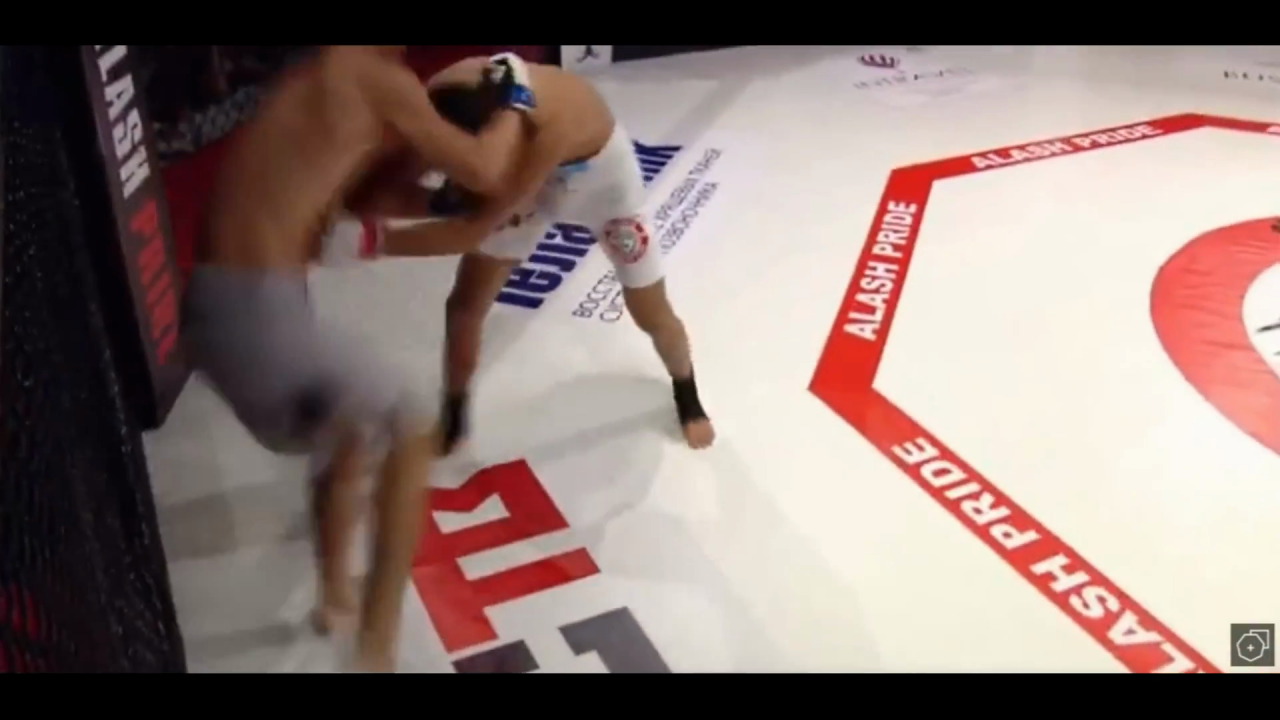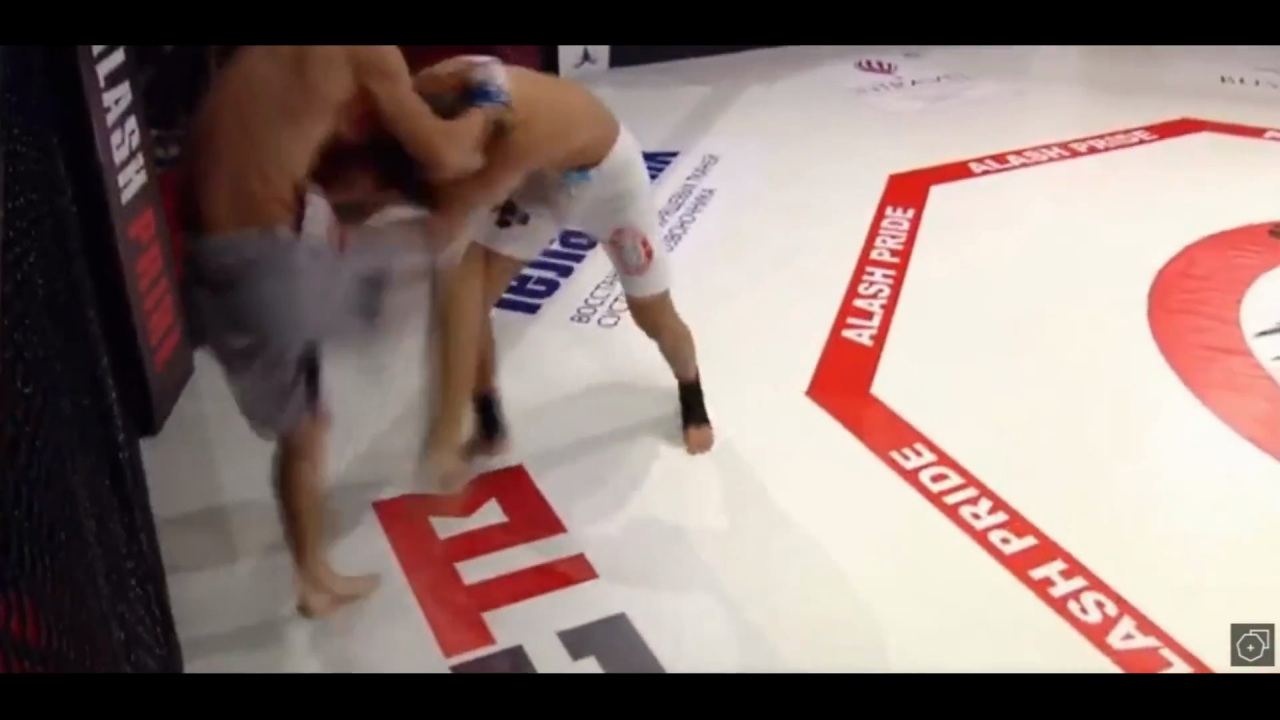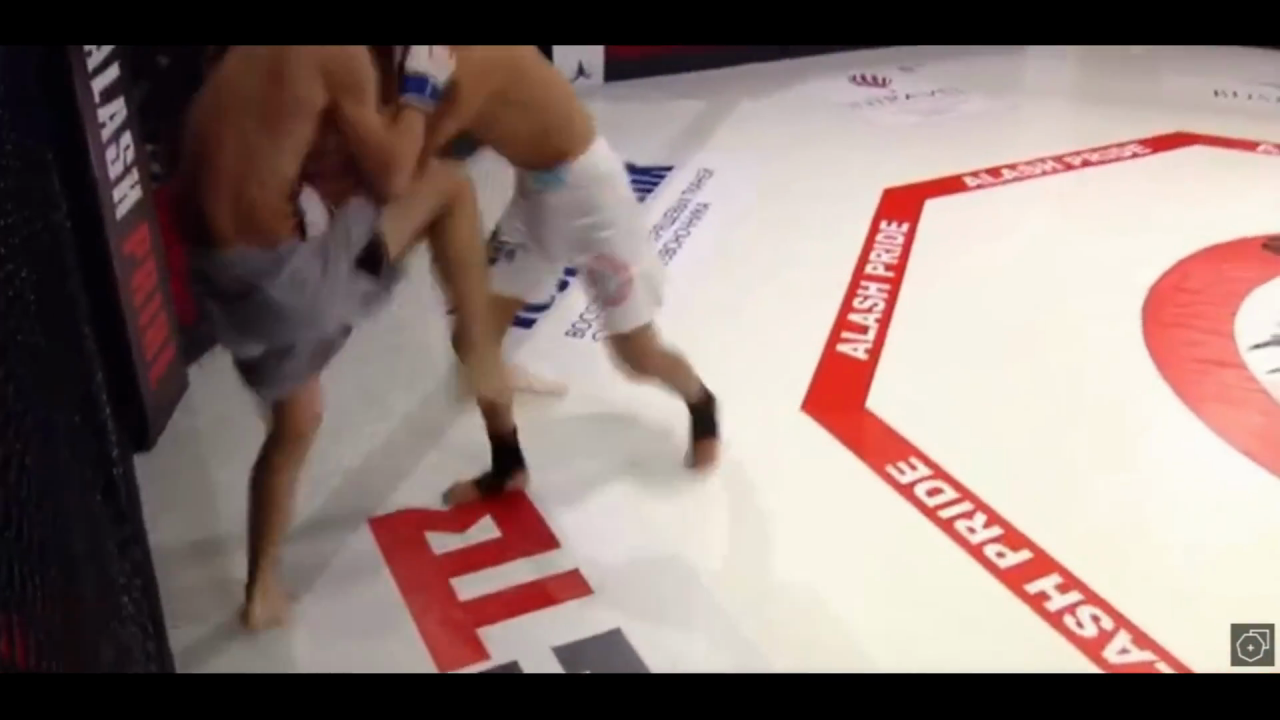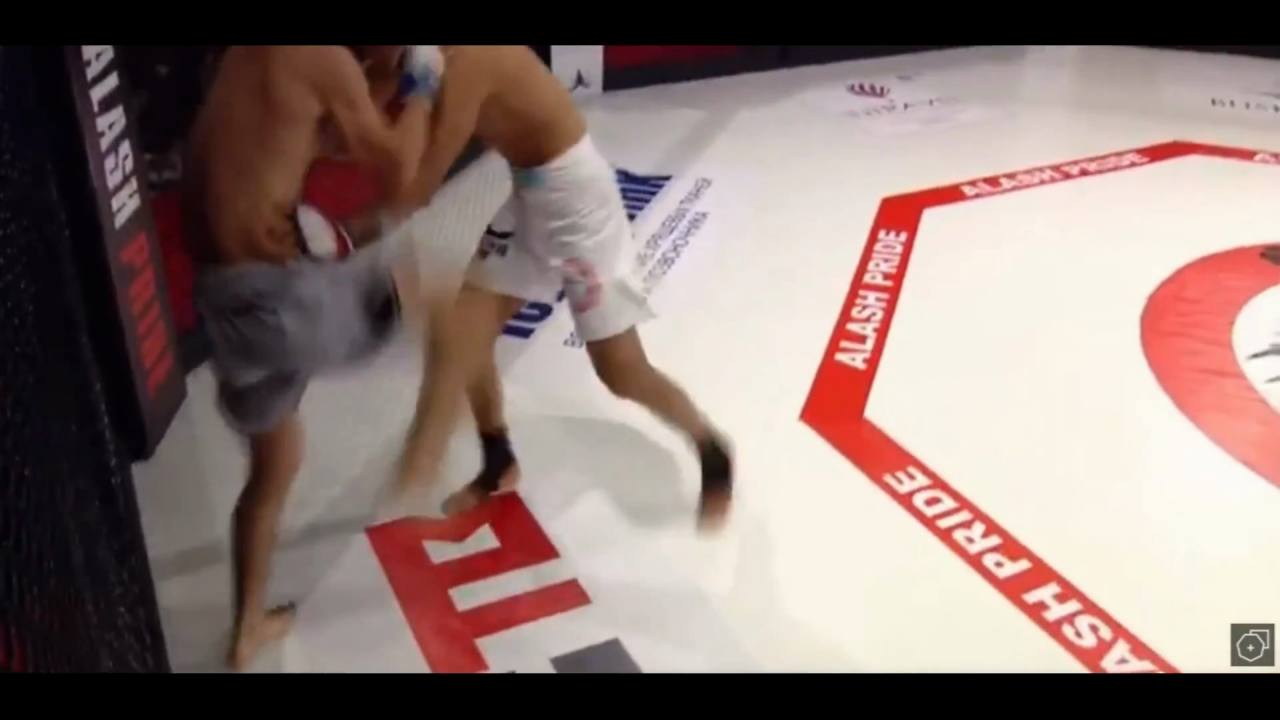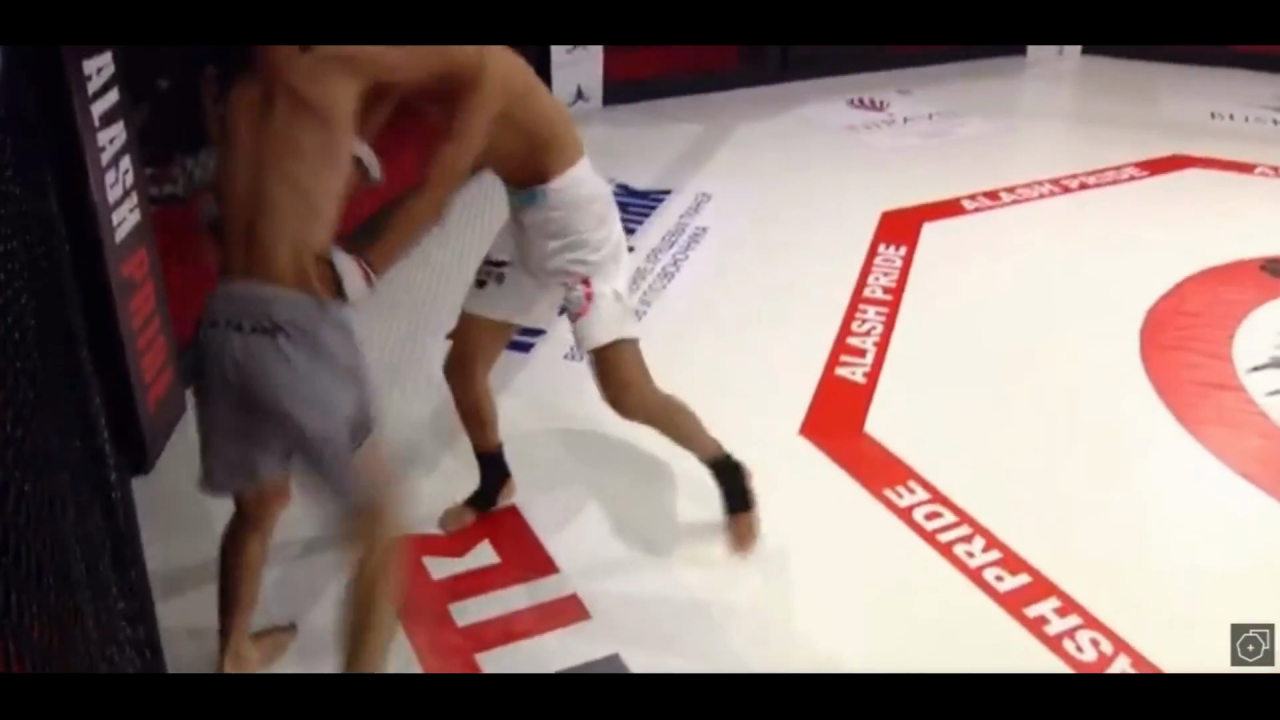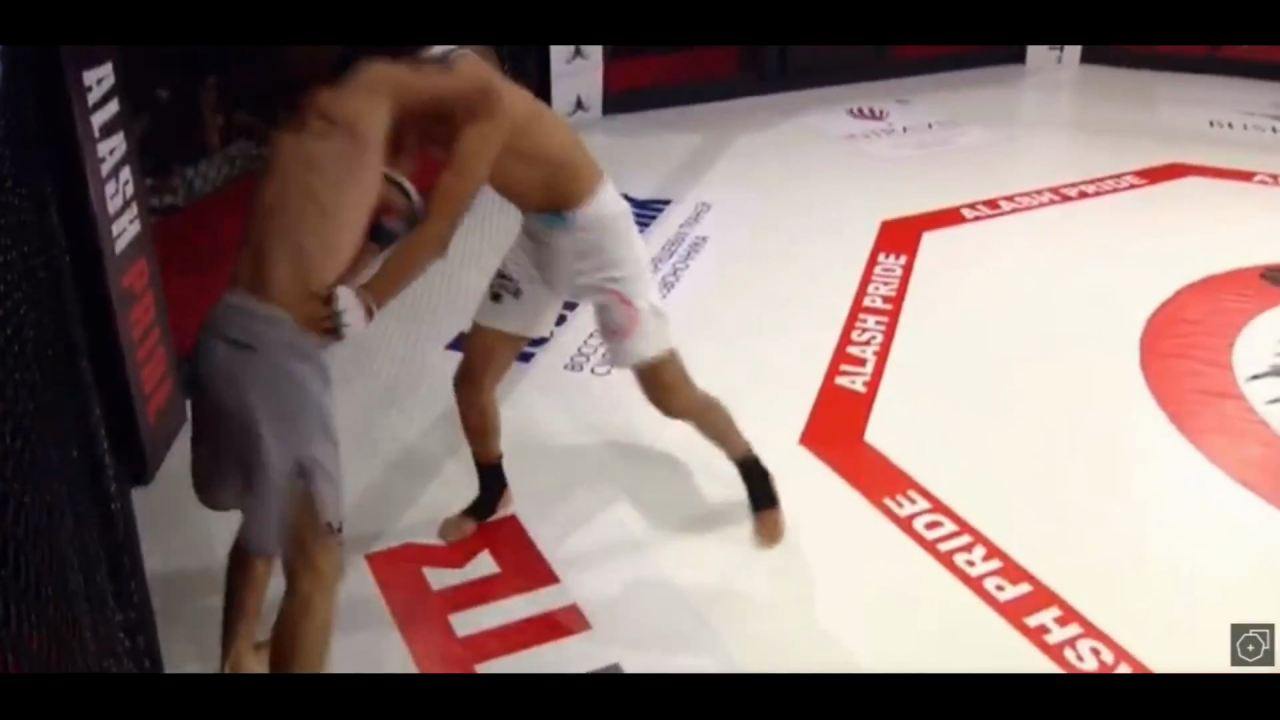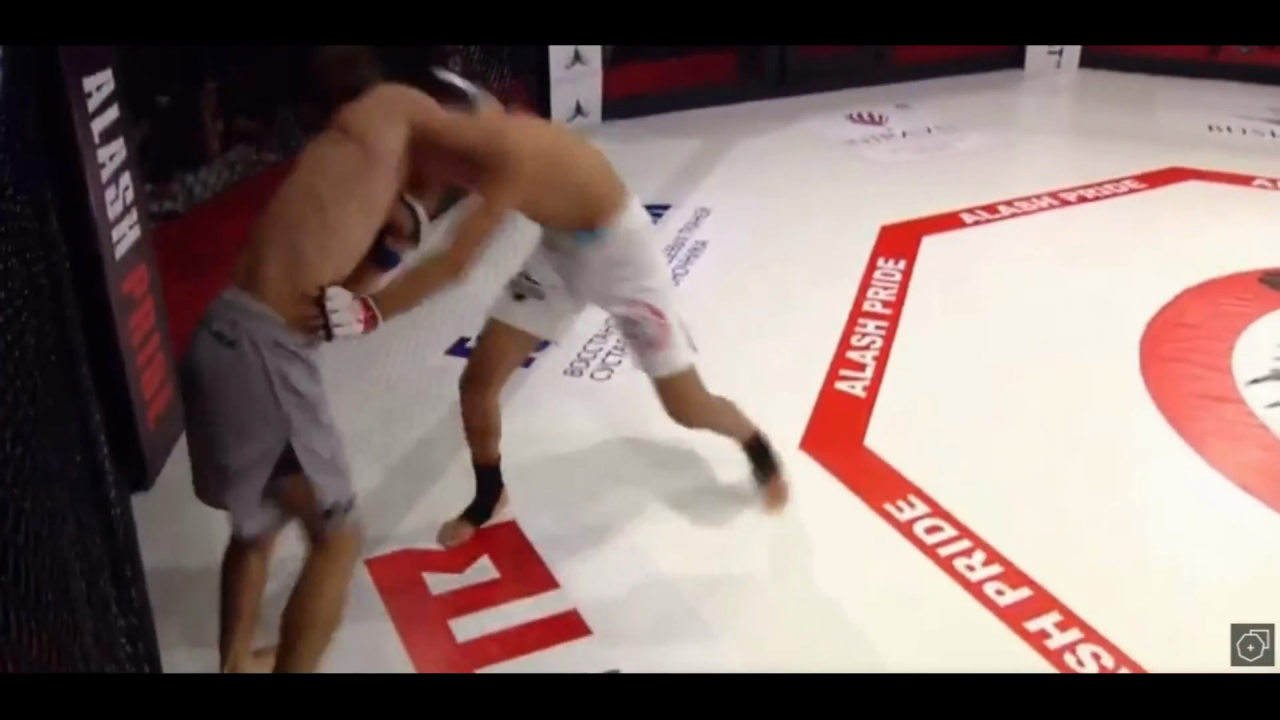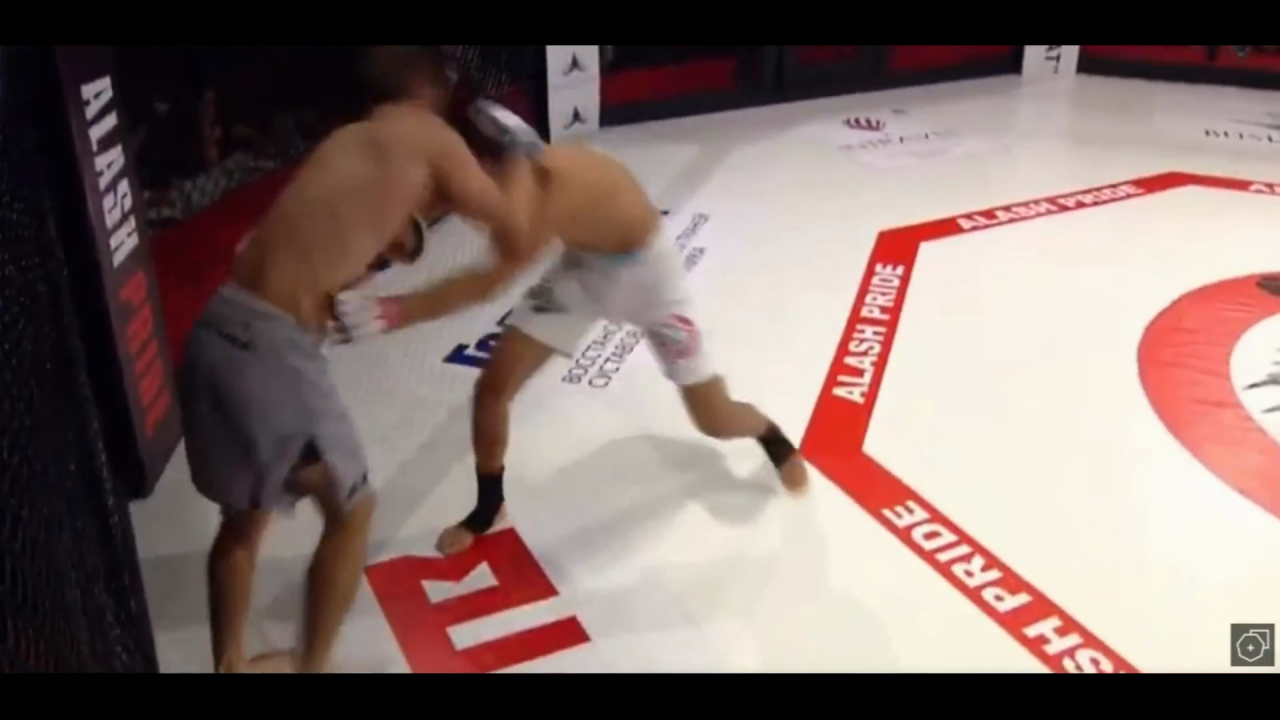
dt=0.1s
person 1, frame 1
left shoulder: (303, 80)
right shoulder: (378, 79)
right elbow: (484, 172)
right wrist: (513, 105)
left hip: (212, 305)
right hip: (258, 314)
left knee: (351, 438)
right knee: (413, 439)
left ankle: (336, 595)
right ankle: (376, 650)
person 1, frame 2
left shoulder: (264, 53)
right shoulder: (365, 52)
right elbow: (448, 160)
right wrist: (484, 106)
left hip: (210, 279)
right hip: (269, 270)
left knee: (302, 433)
left ankle: (315, 578)
person 1, frame 3
left shoulder: (246, 59)
right shoulder: (336, 56)
right elbow: (393, 179)
right wrist: (419, 94)
left hip: (221, 285)
right hip: (283, 278)
left knee: (296, 426)
right knee: (450, 187)
left ankle: (262, 592)
right ankle: (483, 360)
person 1, frame 4
left shoulder: (238, 63)
right shoulder: (318, 58)
right elbow: (399, 173)
right wrist: (419, 88)
left hip: (221, 305)
right hip: (290, 301)
left knee: (276, 464)
left ankle: (247, 627)
person 1, frame 5
left shoulder: (245, 99)
right shoulder: (325, 64)
right elbow: (446, 64)
left hip: (225, 328)
right hip: (297, 331)
left knee: (260, 503)
right knee: (377, 523)
left ankle: (236, 652)
right ankle: (363, 670)
person 1, frame 6
left shoulder: (293, 137)
right shoulder: (367, 90)
right elbow: (474, 88)
left wrist: (367, 203)
left hip: (224, 341)
right hip: (279, 354)
left knee: (266, 522)
right knee: (317, 559)
left ankle: (238, 660)
person 1, frame 7
left shoulder: (330, 148)
right shoulder: (388, 109)
left wrist: (379, 225)
left hip: (217, 336)
right hip: (265, 351)
left knee: (258, 521)
right knee: (338, 543)
left ankle: (237, 663)
person 1, frame 8
left shoulder: (346, 140)
right shoulder: (426, 136)
right elbow: (512, 230)
left hip: (216, 327)
right hip: (272, 347)
left knee: (247, 514)
right knee: (352, 515)
left ankle: (232, 666)
right ankle: (308, 669)
person 2, frame 1
left shoulder: (546, 130)
right shoulder: (441, 96)
left elbow: (475, 228)
left wrist: (374, 240)
left hip: (600, 167)
right hip: (518, 171)
left knee: (652, 314)
right knee: (465, 305)
left ankle: (687, 396)
right ankle: (451, 423)
person 2, frame 2
left shoulder: (524, 132)
right shoulder: (439, 85)
left elbow: (444, 222)
left hip: (608, 178)
right hip: (544, 178)
left knee: (656, 319)
right knee: (465, 299)
left ankle: (692, 399)
right ankle: (488, 430)
person 2, frame 3
left shoulder: (468, 75)
left hip: (589, 191)
right hip: (535, 189)
left knee: (639, 356)
left ankle: (701, 405)
right ankle: (507, 466)
person 2, frame 4
left shoulder: (464, 62)
left elbow: (423, 181)
left hip: (574, 192)
right hip: (532, 190)
left knee: (623, 374)
right knee: (461, 339)
left ankle: (713, 455)
right ankle: (499, 464)
person 2, frame 5
left shoulder: (478, 69)
left elbow: (434, 197)
left hip: (573, 214)
right hip: (529, 212)
left knee: (627, 394)
right knee: (462, 367)
left ankle: (730, 476)
right ankle: (494, 483)
person 2, frame 6
left shoulder: (484, 109)
left elbow: (437, 230)
left wrist: (366, 301)
left hip: (596, 232)
right hip: (541, 234)
left knee: (672, 396)
right knee: (471, 381)
left ankle: (754, 473)
right ankle: (492, 492)
person 2, frame 7
left shoulder: (512, 155)
left elbow: (457, 262)
left wrist: (370, 311)
left hip: (620, 248)
right hip: (562, 246)
left knee: (689, 408)
right knee: (478, 380)
left ankle: (756, 445)
right ankle: (488, 495)
person 2, frame 8
left shoulder: (561, 191)
right shoulder: (501, 170)
left elbow: (488, 282)
left wrist: (389, 312)
left hip: (646, 268)
right hip: (582, 263)
left knee: (716, 419)
right knee: (491, 389)
left ankle: (773, 438)
right ankle: (488, 508)
